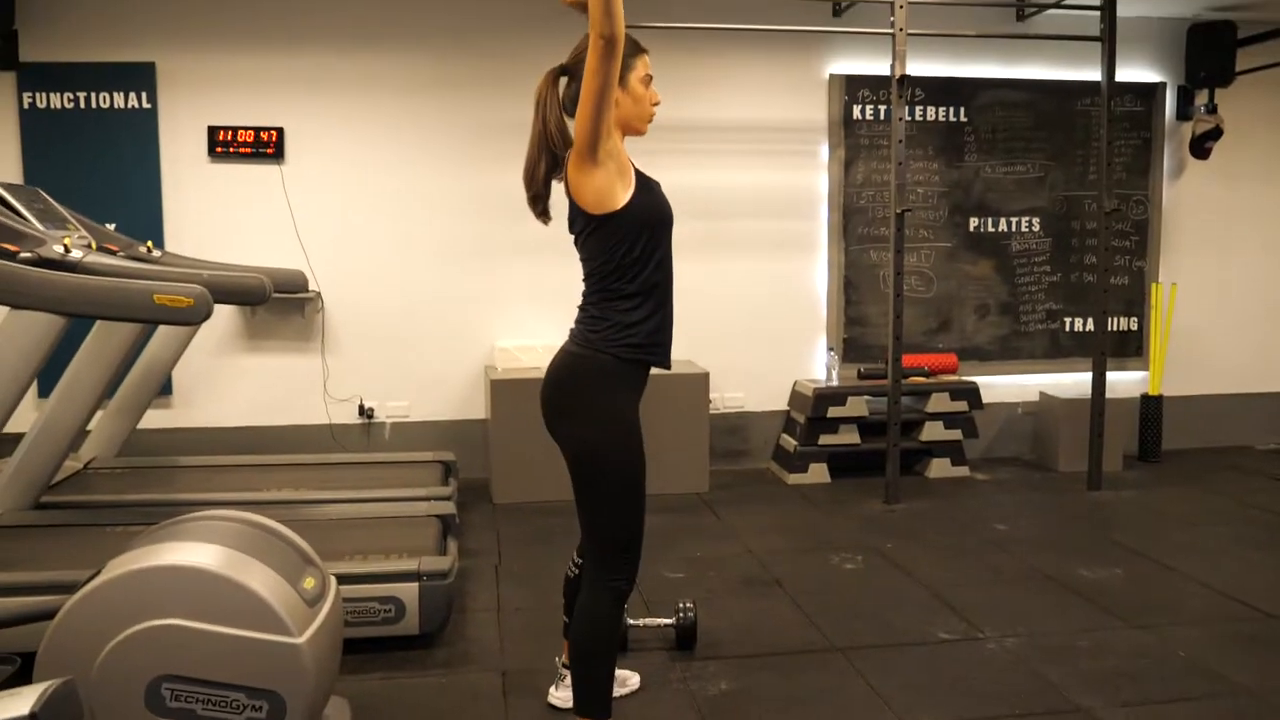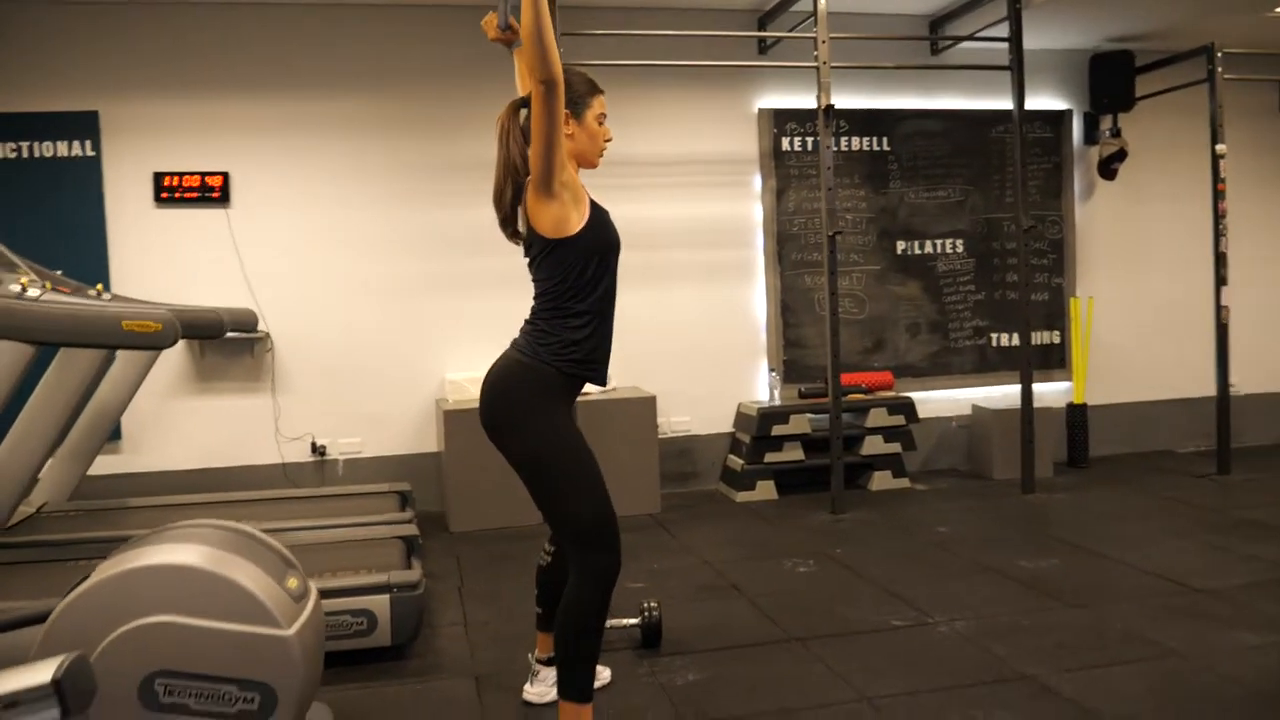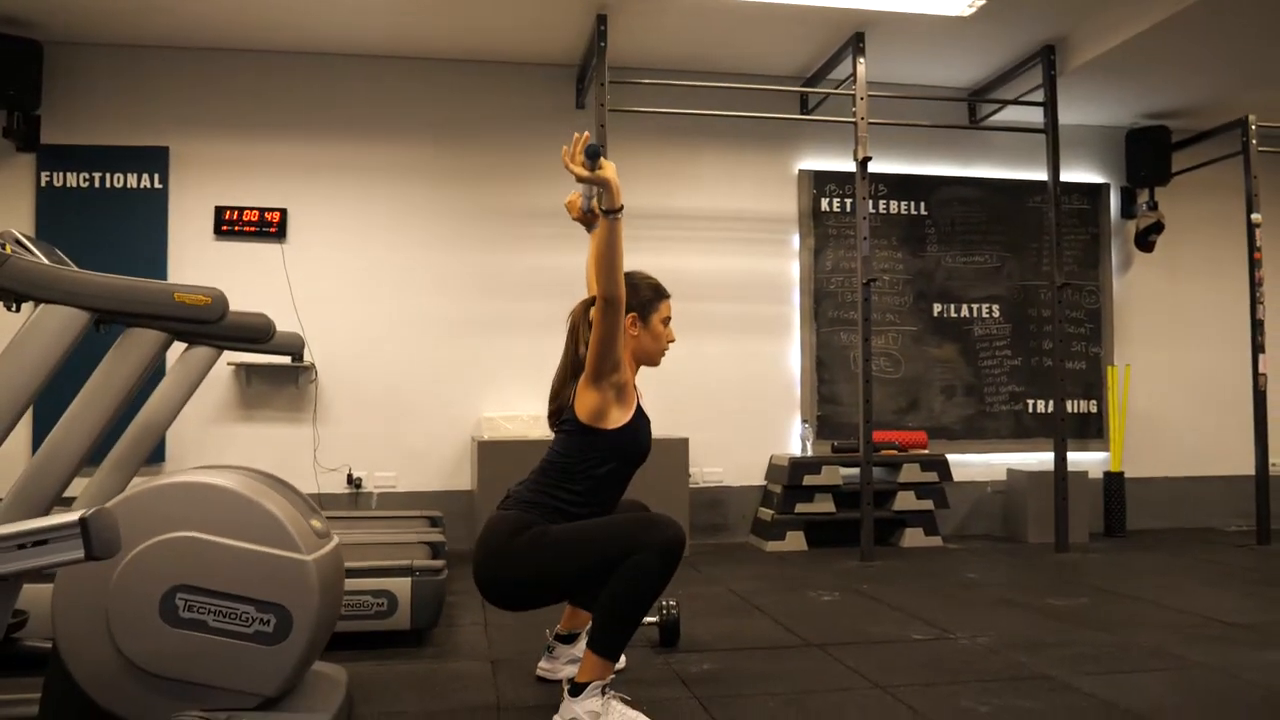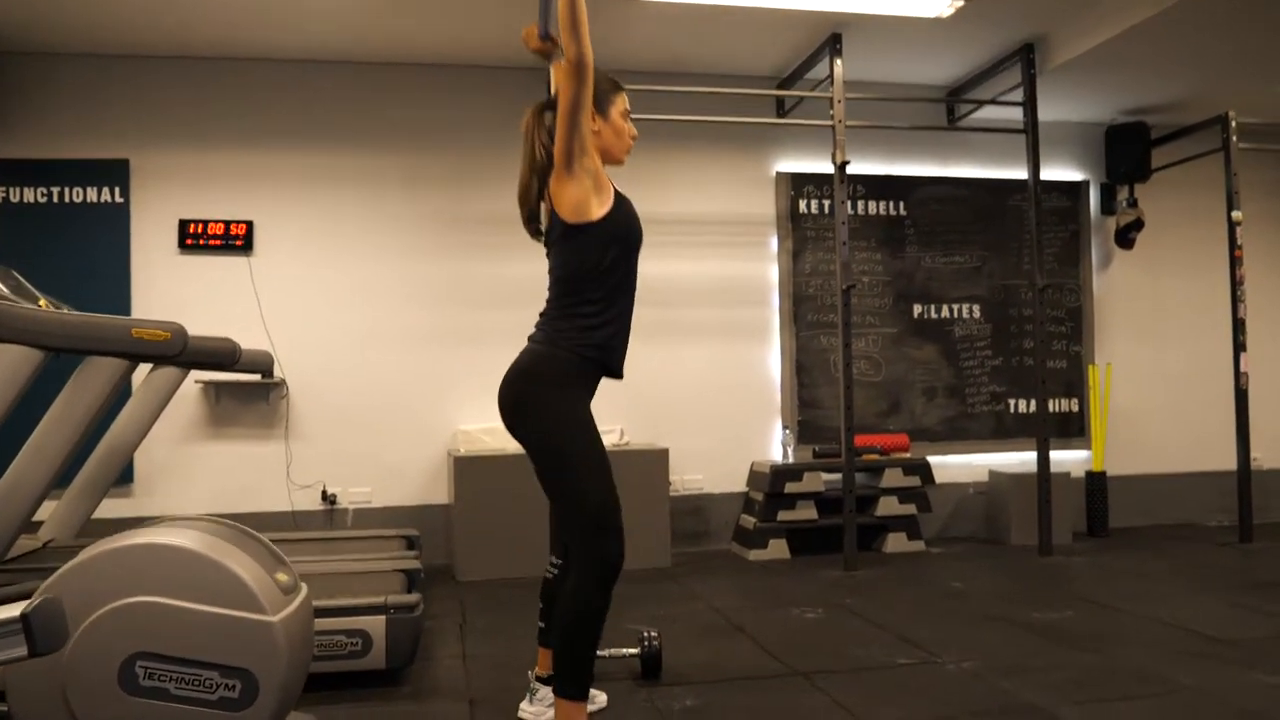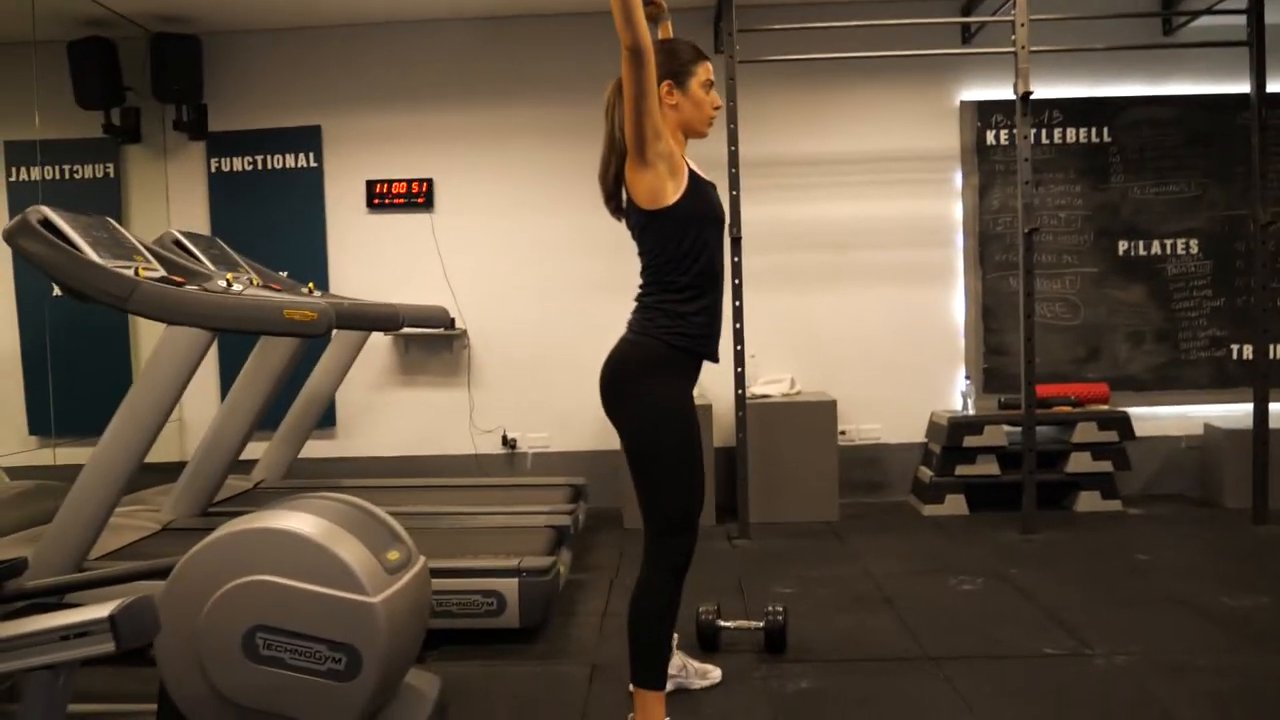
dt=1s
person 1, frame 1
left shoulder: (606, 159)
right shoulder: (596, 160)
left hip: (597, 377)
right hip: (596, 383)
left knee: (602, 544)
right knee: (614, 564)
person 1, frame 2
left shoulder: (555, 184)
right shoulder: (554, 187)
left elbow: (539, 90)
right elbow: (549, 82)
left hip: (531, 389)
right hip: (530, 394)
left knee: (575, 532)
right knee: (596, 551)
person 1, frame 3
left shoulder: (610, 373)
right shoulder: (608, 382)
left elbow: (606, 292)
right elbow: (609, 295)
left wrist: (595, 225)
right wrist: (610, 198)
left hip: (525, 536)
right hip: (513, 554)
left knee: (628, 521)
right knee: (660, 537)
left ankle: (565, 645)
person 1, frame 4
left shoulder: (581, 179)
right shoulder: (579, 174)
left elbow: (570, 75)
right elbow: (579, 65)
left hip: (550, 384)
right hip: (550, 386)
left knee: (579, 538)
right knee: (599, 548)
person 1, frame 5
left shoulder: (669, 157)
right shoulder: (652, 157)
left hip: (662, 369)
right hip: (650, 372)
left knee: (678, 527)
right knee: (670, 540)
left ankle: (658, 659)
